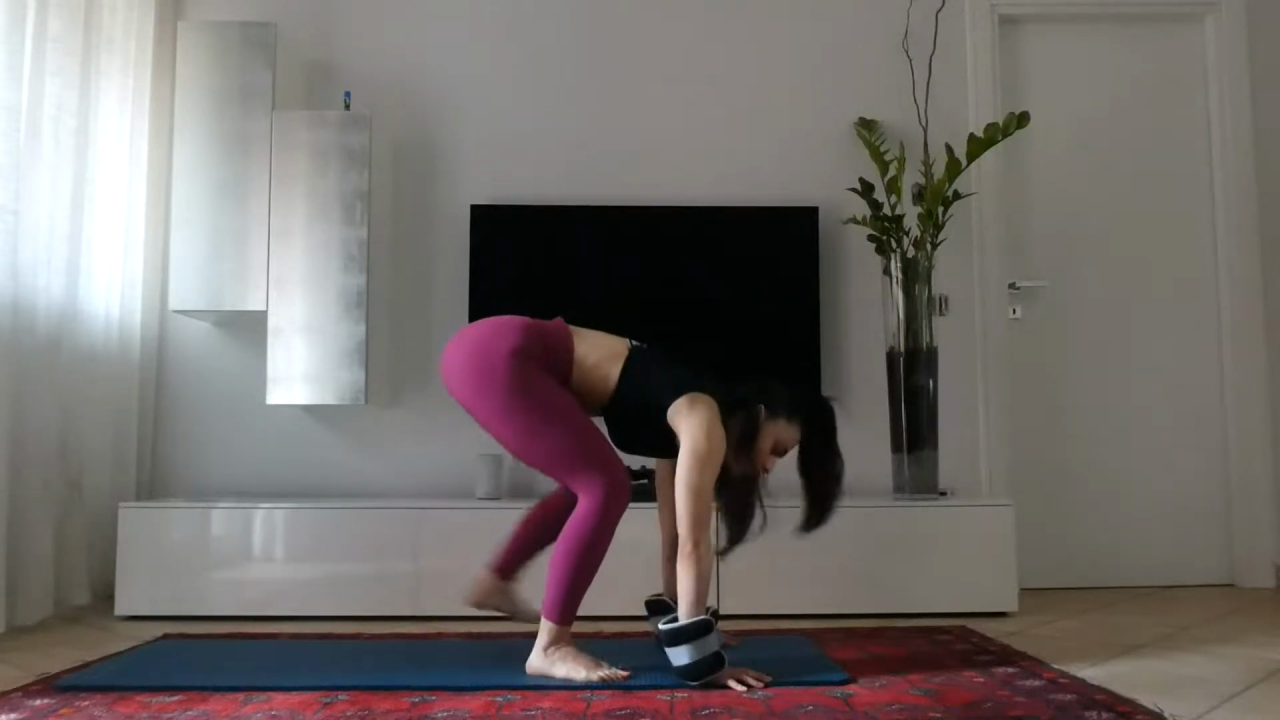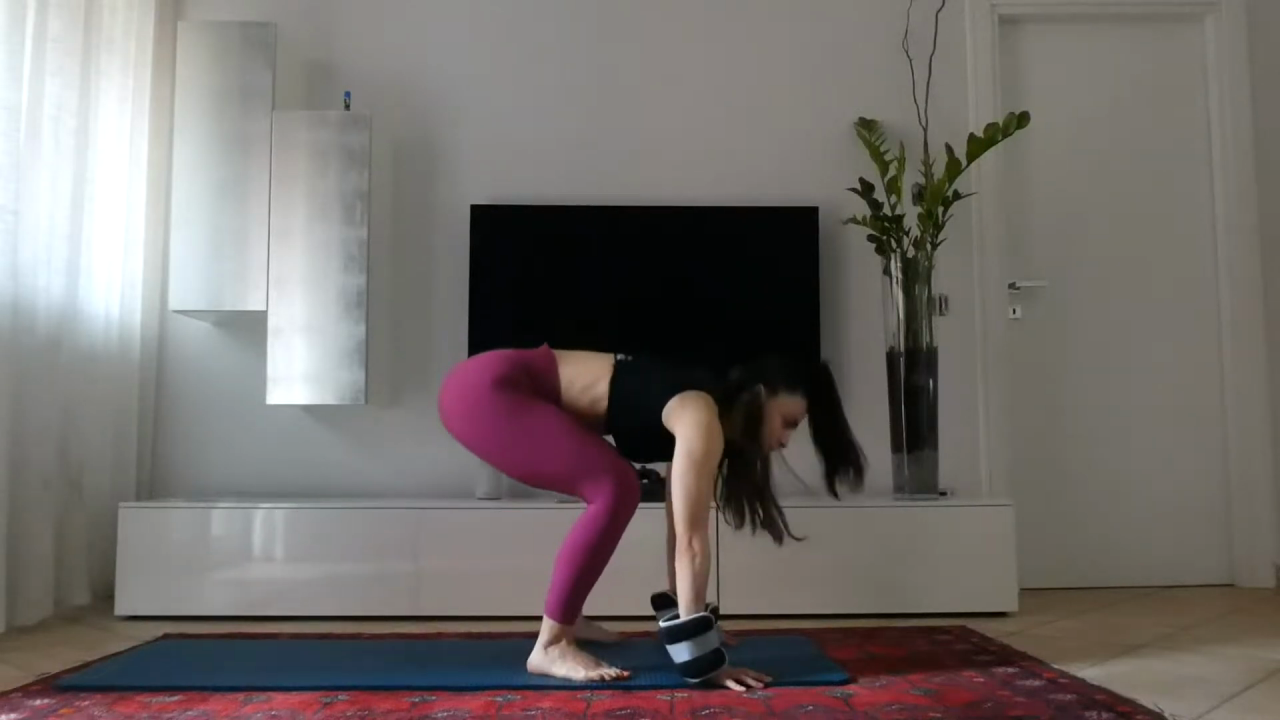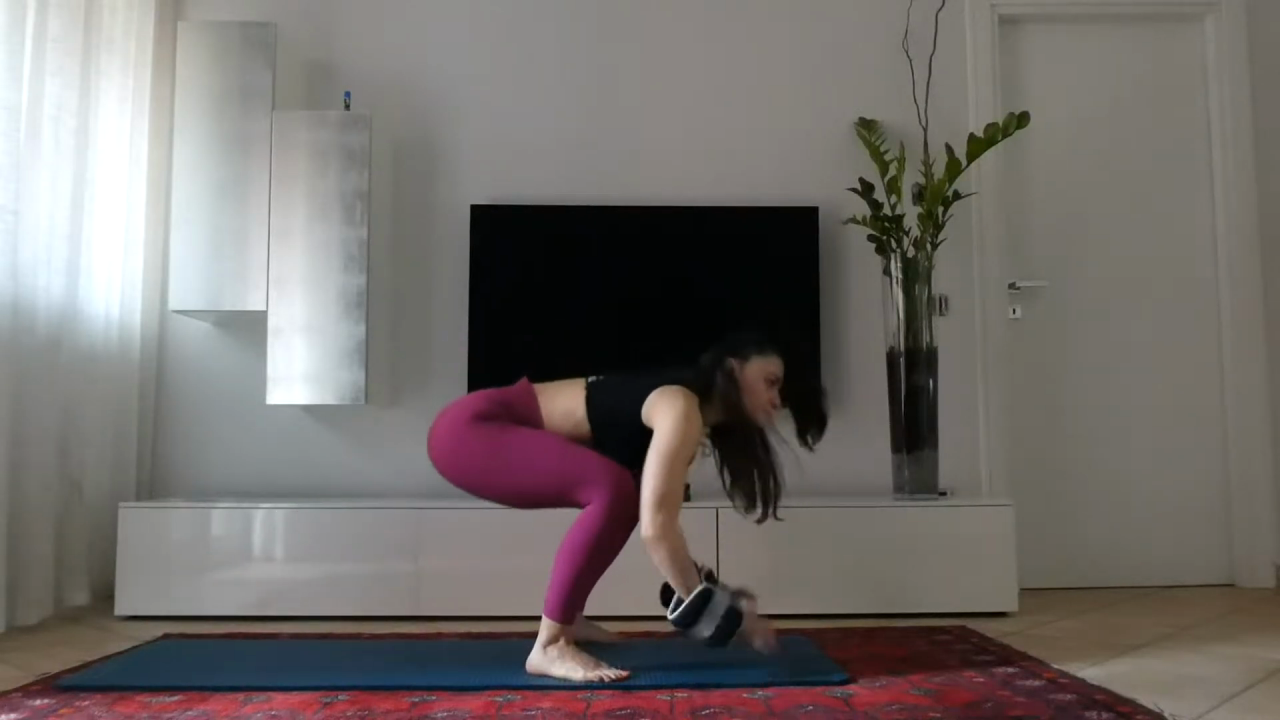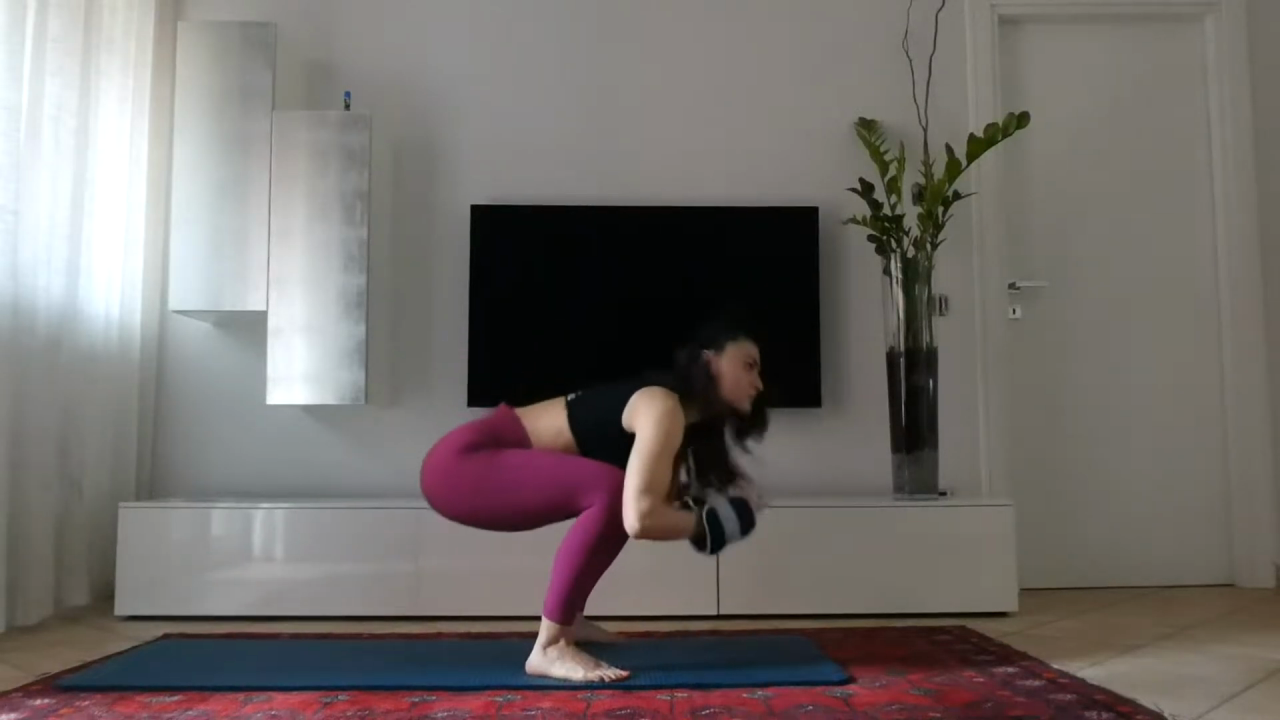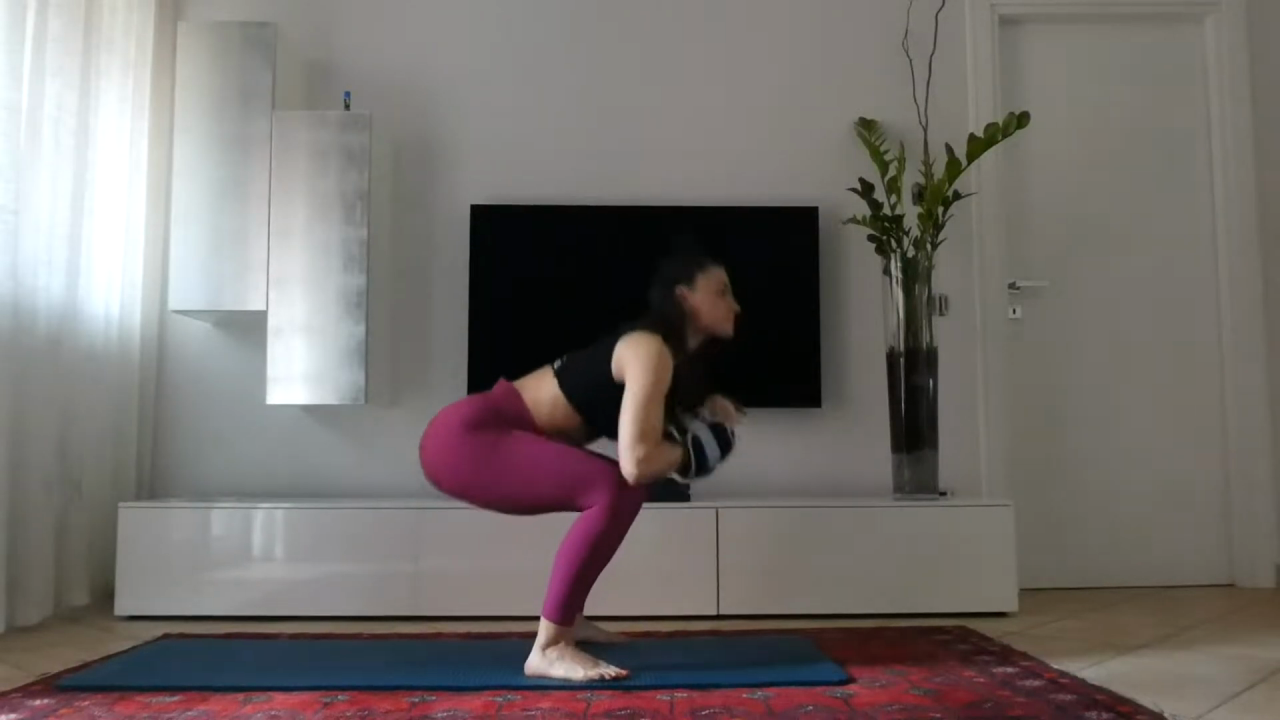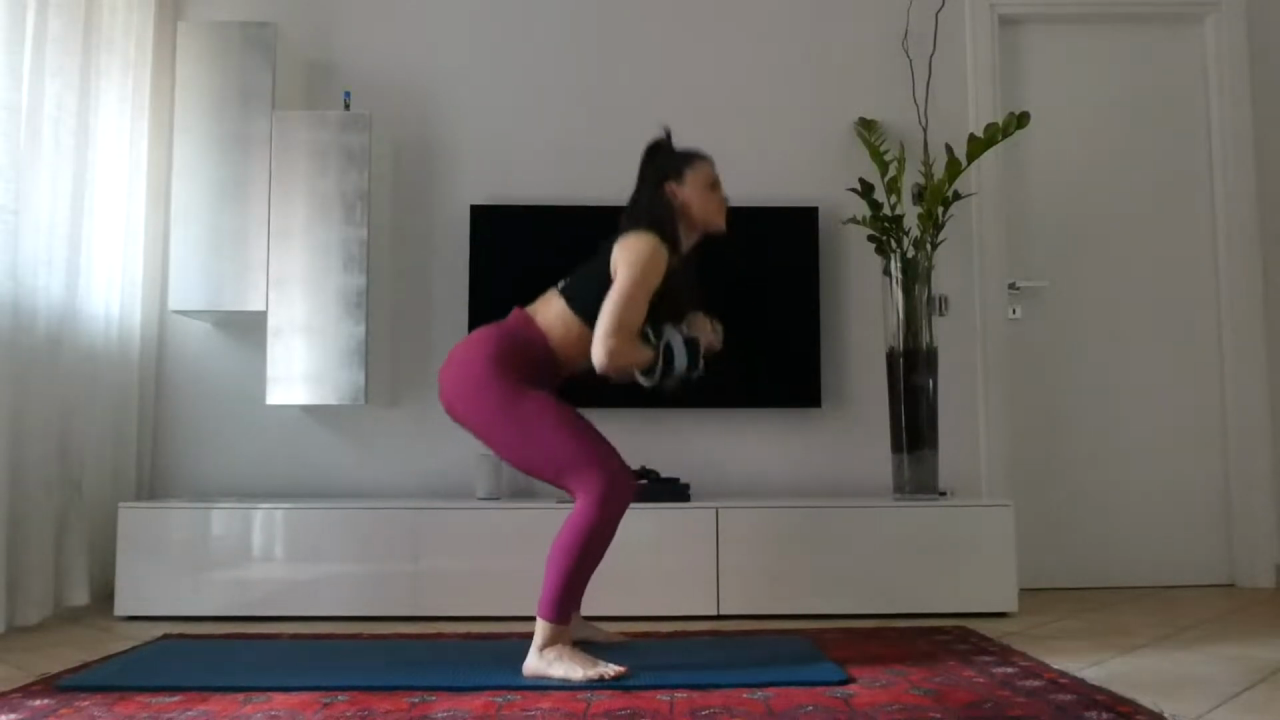
dt=0.2s
person 1, frame 1
left shoulder: (690, 428)
right shoulder: (704, 422)
left elbow: (674, 537)
right elbow: (690, 545)
left wrist: (678, 621)
left hip: (520, 359)
right hip: (490, 355)
left knee: (588, 488)
right knee: (603, 488)
left ankle: (496, 581)
right ankle: (548, 647)
person 1, frame 2
left shoulder: (701, 419)
right shoulder: (702, 420)
left elbow: (681, 536)
right elbow: (691, 540)
left wrist: (679, 620)
right wrist: (702, 656)
left hip: (512, 384)
right hip: (485, 386)
left knee: (609, 488)
right knee: (614, 491)
left ankle: (563, 615)
right ankle: (550, 645)
person 1, frame 3
left shoulder: (701, 417)
right shoulder: (681, 409)
left elbow: (658, 515)
right elbow: (656, 524)
left wrist: (702, 593)
right wrist: (714, 608)
left hip: (498, 425)
right hip: (468, 426)
left knee: (628, 489)
right knee: (611, 489)
left ankle: (565, 616)
right ankle: (550, 644)
person 1, frame 4
left shoulder: (685, 416)
right shoulder: (663, 408)
left elbow: (652, 504)
right elbow: (640, 517)
left wrist: (718, 509)
right wrist: (714, 521)
left hip: (487, 460)
right hip: (459, 463)
left knee: (615, 493)
right knee: (609, 490)
left ankle: (565, 618)
right ankle: (549, 646)
person 1, frame 5
left shoulder: (665, 352)
right shoulder: (650, 351)
left elbow: (640, 444)
right elbow: (638, 462)
left wrist: (699, 422)
right wrist: (701, 445)
left hip: (482, 435)
right hip: (461, 440)
left knee: (609, 488)
right knee: (614, 490)
left ankle: (564, 618)
right ankle: (549, 646)
person 1, frame 6
left shoulder: (658, 256)
right shoulder: (647, 247)
left elbow: (616, 352)
right elbow: (606, 355)
left wrist: (683, 338)
right wrist: (673, 353)
left hip: (501, 373)
right hip: (487, 372)
left knee: (603, 483)
right knee: (606, 486)
left ankle: (562, 618)
right ankle: (547, 647)
